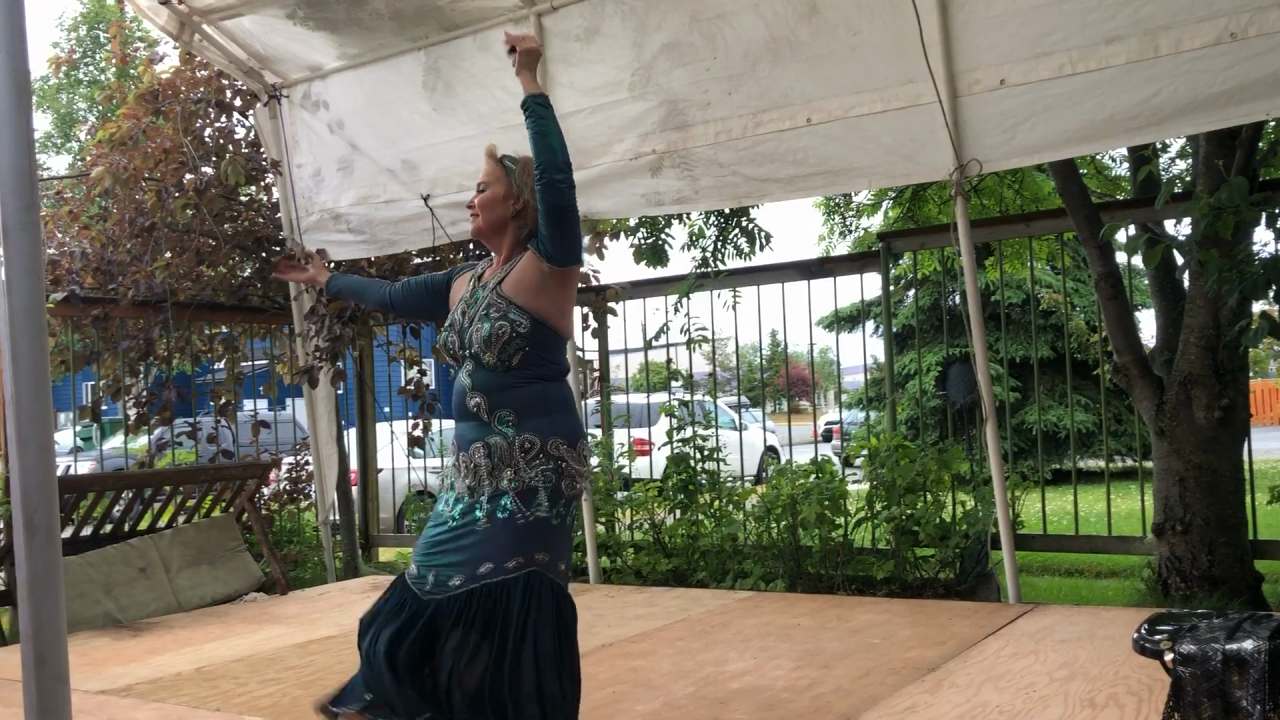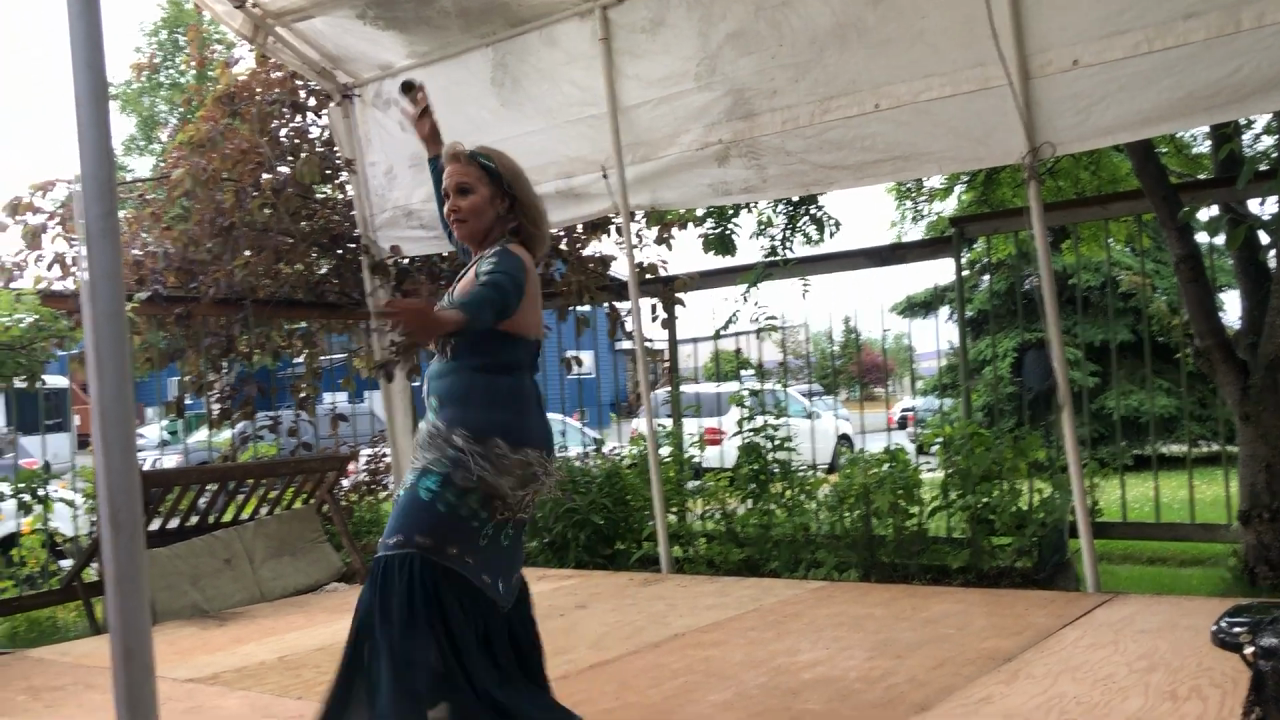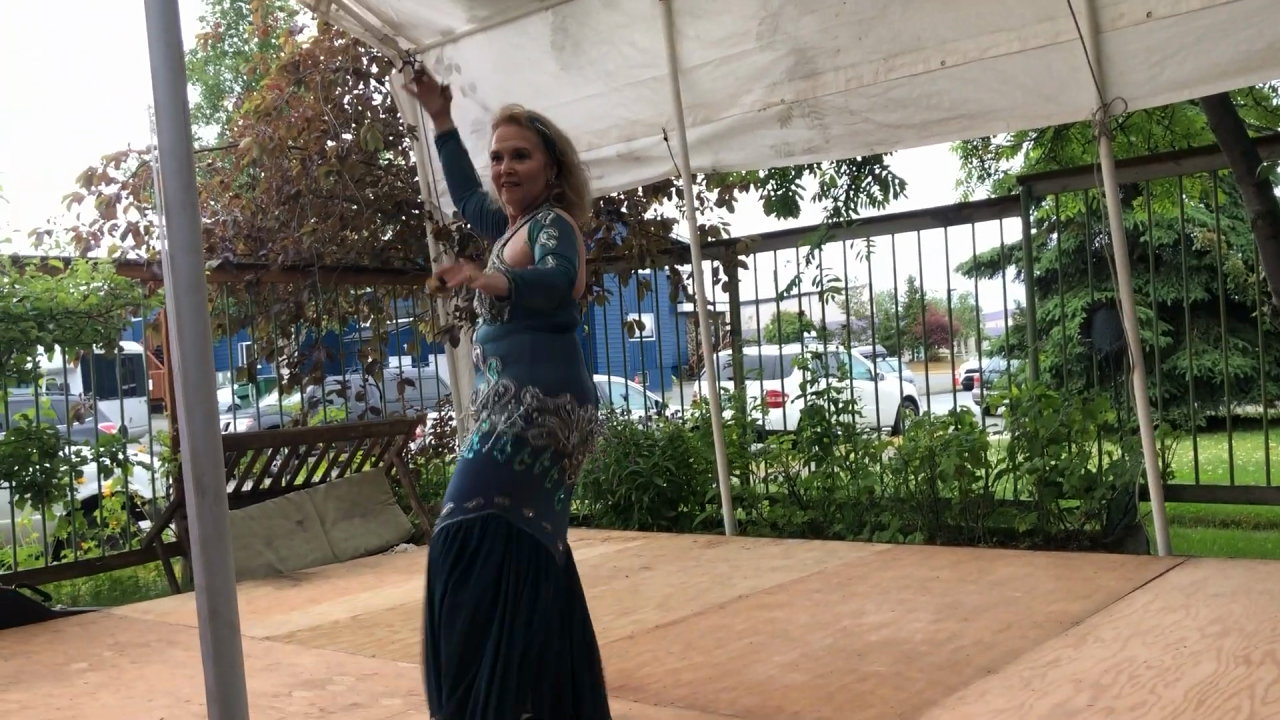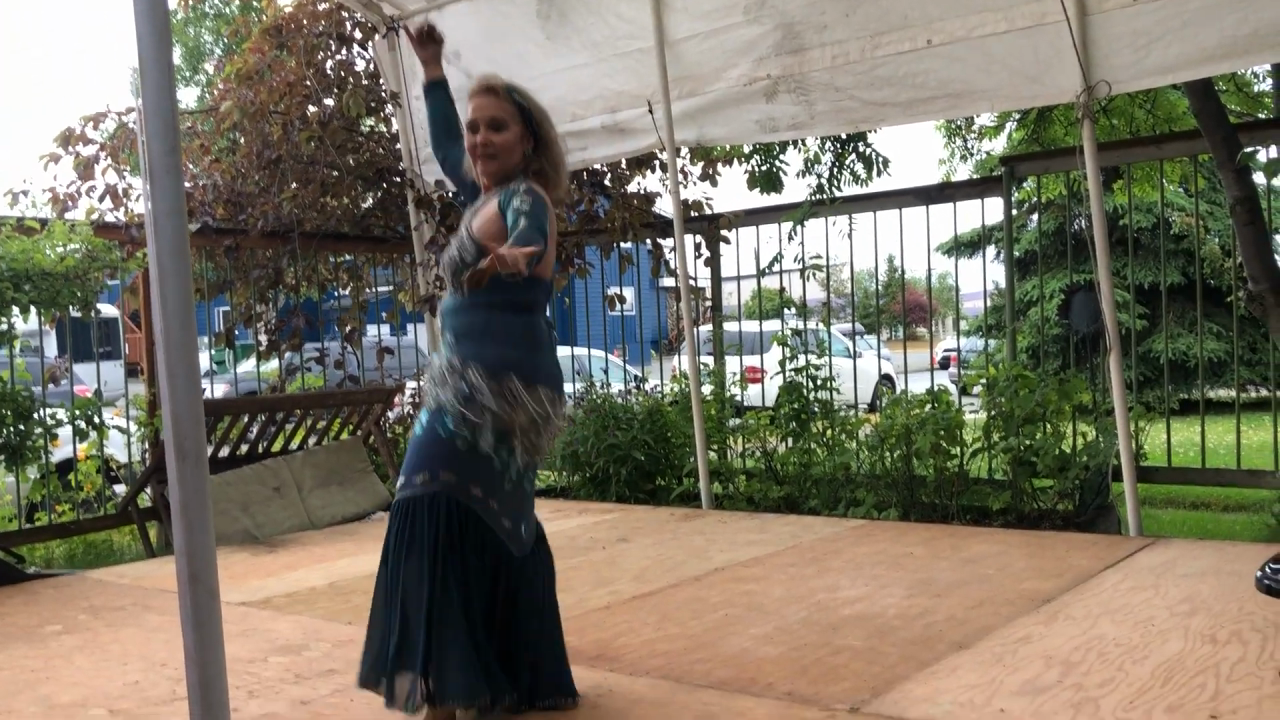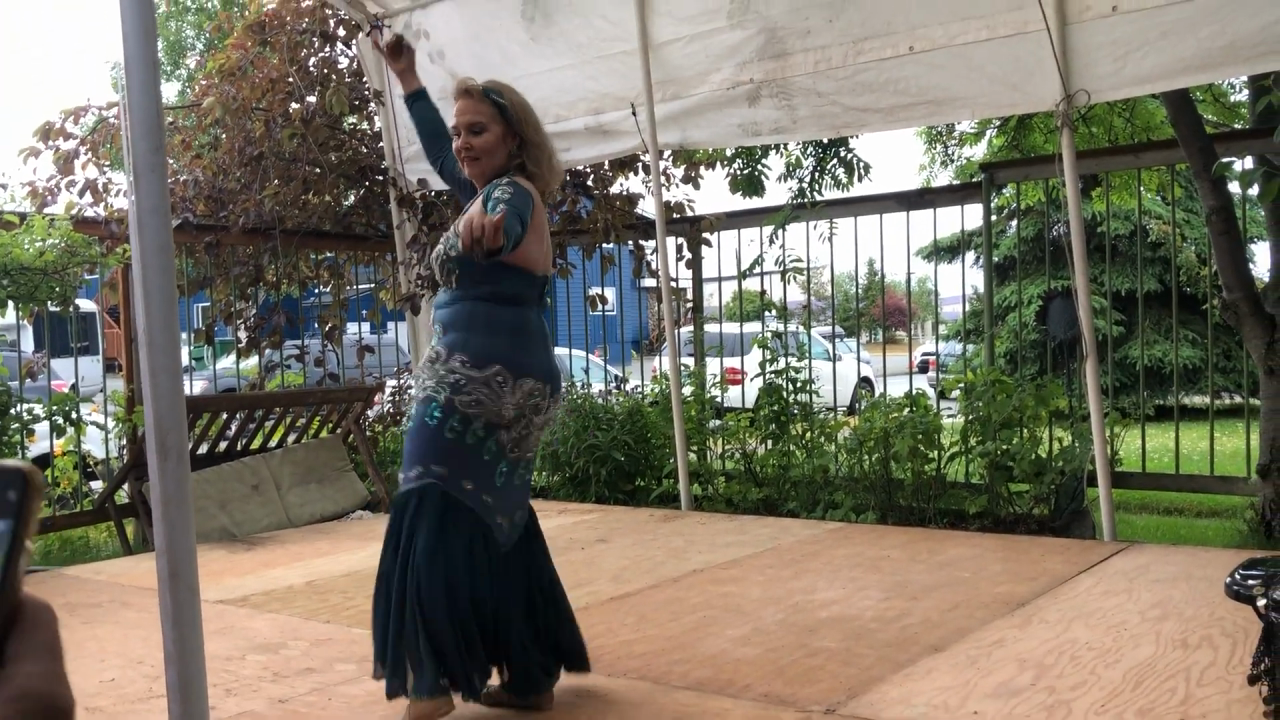
dt=1s
person 1, frame 1
left shoulder: (548, 266)
right shoulder: (465, 283)
left elbow: (557, 179)
right elbow: (392, 296)
left wrist: (530, 84)
right wrist: (326, 279)
left hip: (535, 466)
right hip: (478, 469)
left knee: (517, 606)
right knee: (430, 599)
person 1, frame 2
left shoulder: (507, 264)
right shoulder: (492, 257)
left elbow: (484, 304)
right elbow: (456, 231)
left wrist: (443, 321)
right wrist: (432, 144)
left hip: (474, 448)
right hip: (492, 450)
left knee: (407, 581)
right knee: (485, 589)
person 1, frame 3
left shoulder: (554, 225)
right shoulder: (514, 224)
left elbow: (554, 282)
right elbow: (465, 196)
left wrist: (494, 280)
right wrist: (439, 118)
left hip: (525, 407)
right hip: (524, 411)
left knee: (475, 547)
right knee: (531, 559)
person 1, frame 4
left shoulder: (524, 197)
right shoulder: (489, 192)
left elbow: (528, 239)
right elbow: (446, 152)
left wrist: (513, 258)
right wrist: (432, 69)
left hip: (487, 389)
right hip: (512, 390)
left knee: (432, 523)
right knee: (500, 534)
person 1, frame 5
left shoulder: (510, 193)
right shoulder: (492, 190)
left elbow: (506, 230)
right elbow: (439, 155)
left wrist: (490, 236)
right wrist: (408, 80)
left hip: (472, 382)
right hip: (522, 386)
left knee: (433, 525)
right knee: (499, 525)
